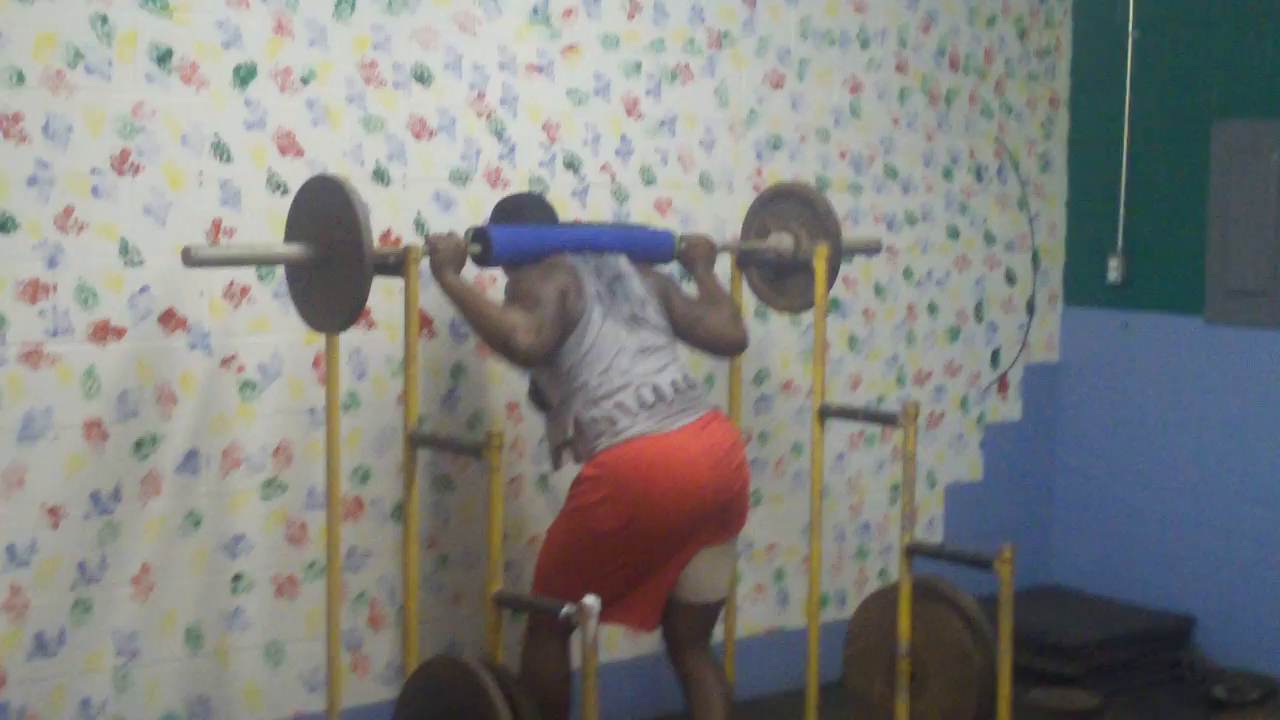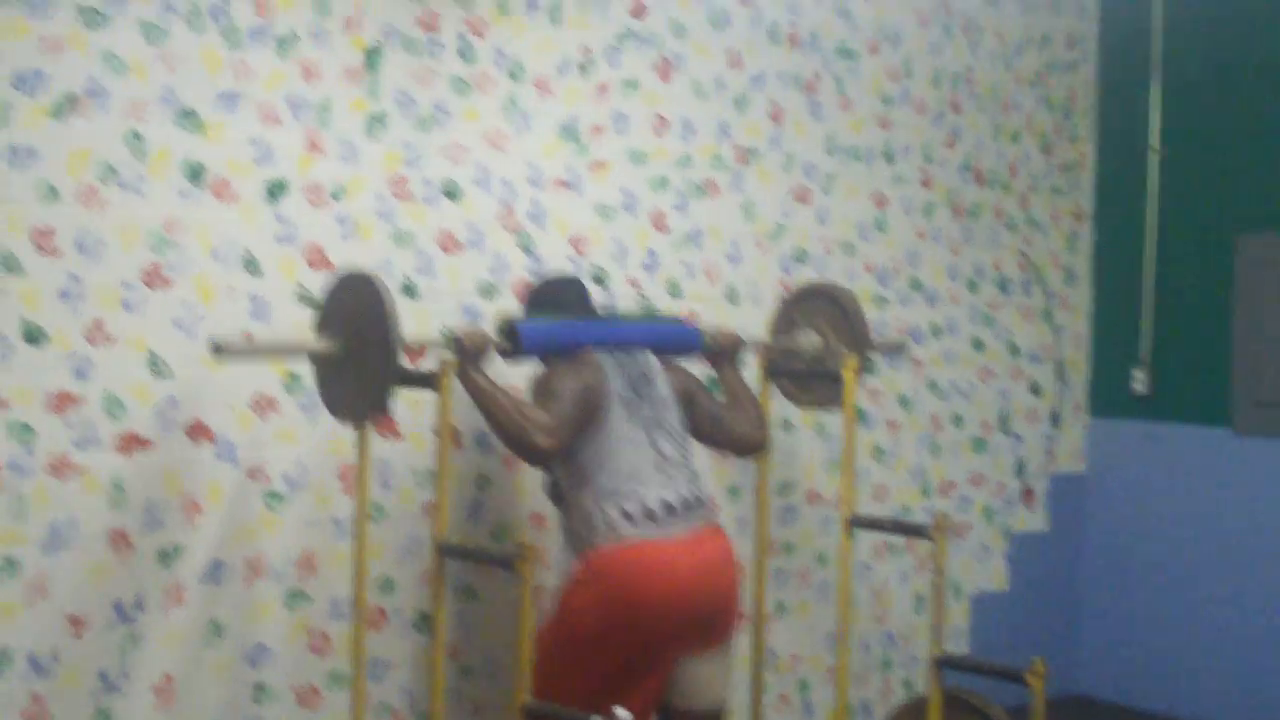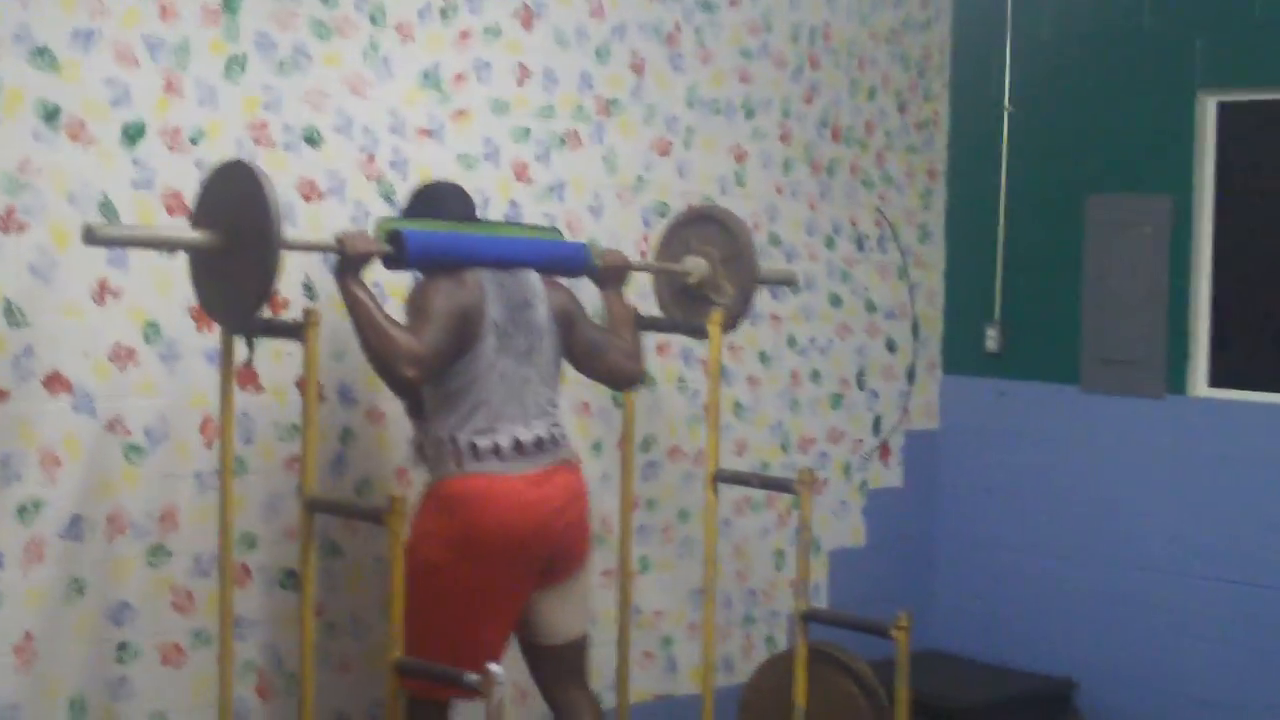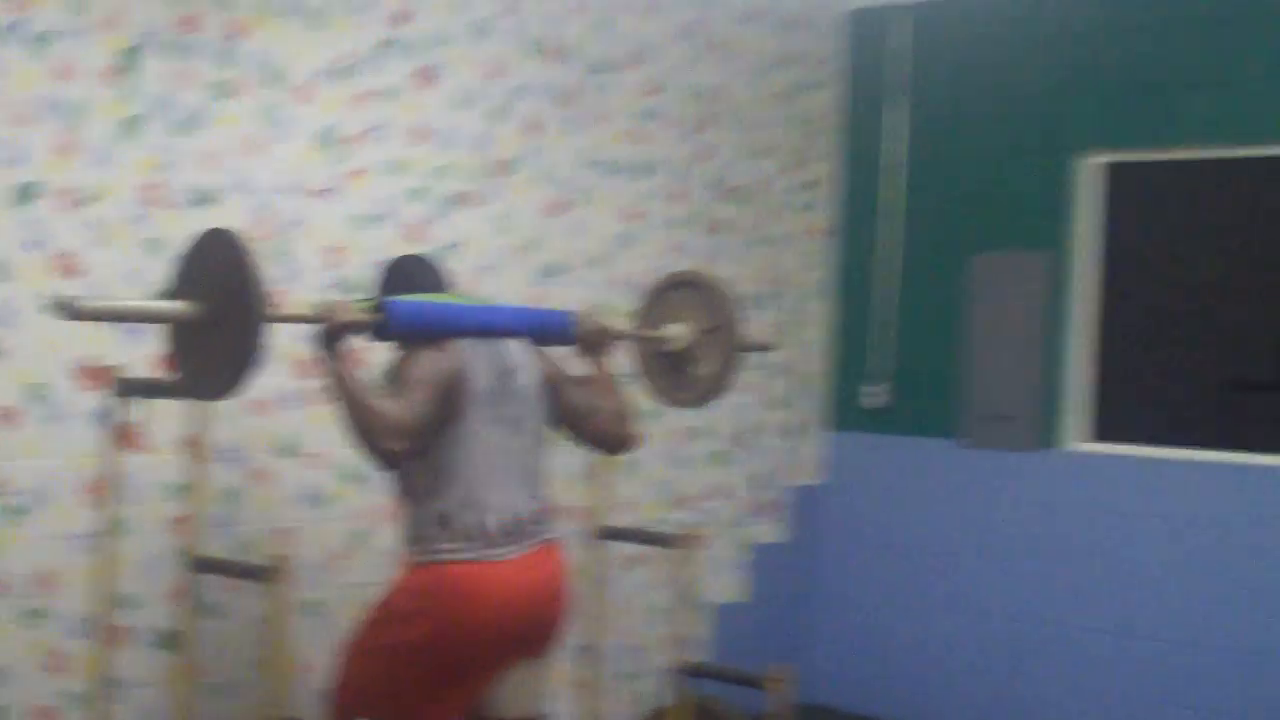
dt=0.5s
person 1, frame 1
left shoulder: (539, 280)
right shoulder: (638, 273)
left elbow: (526, 341)
right elbow: (731, 337)
left wrist: (449, 275)
right wrist: (702, 269)
left hip: (640, 467)
right hip: (719, 455)
left knee: (550, 616)
right knee: (690, 640)
person 1, frame 2
left shoulder: (566, 377)
right shoulder: (665, 373)
left elbow: (543, 441)
right elbow: (752, 436)
left wrist: (471, 372)
right wrist: (727, 365)
left hip: (630, 573)
right hip: (712, 564)
person 1, frame 3
left shoulder: (444, 290)
right shoulder: (548, 291)
left elbow: (409, 366)
right elbow: (627, 369)
left wrist: (351, 280)
right wrist: (612, 289)
left hip: (478, 503)
right hip: (560, 496)
person 1, frame 4
left shoulder: (427, 361)
right shoulder: (530, 360)
left elbow: (394, 439)
right elbow: (616, 433)
left wrist: (335, 353)
right wrist: (595, 357)
left hip: (458, 583)
right hip: (537, 577)
